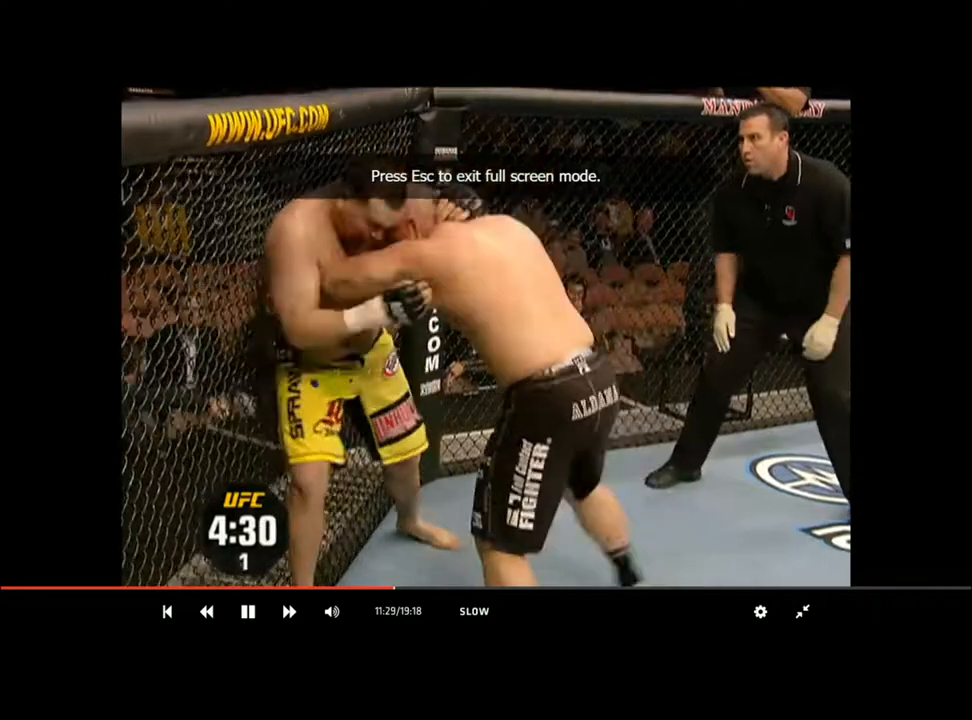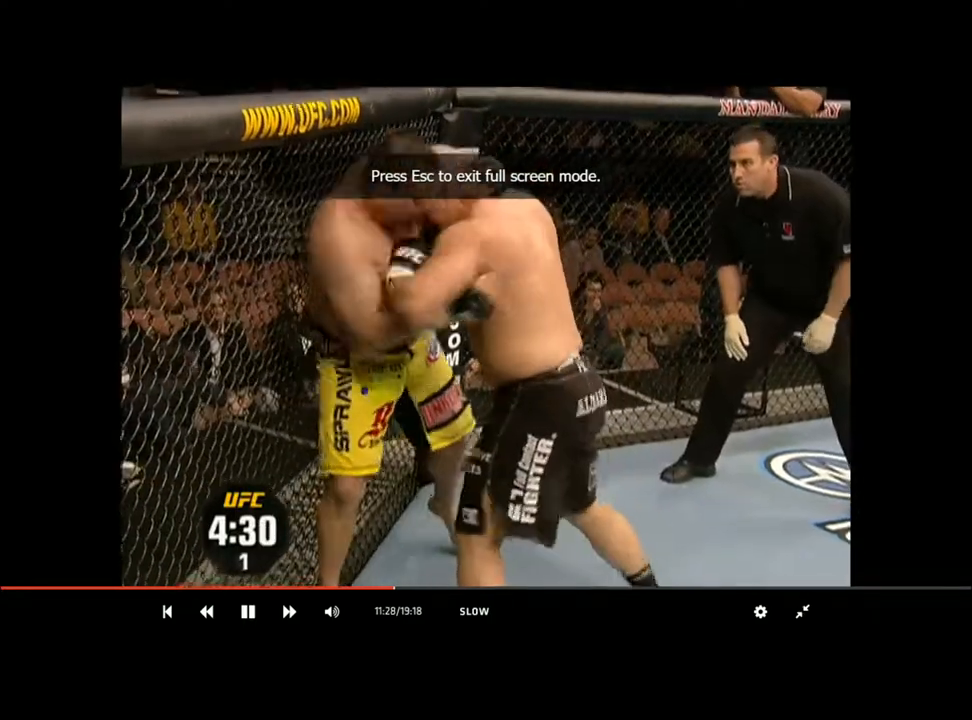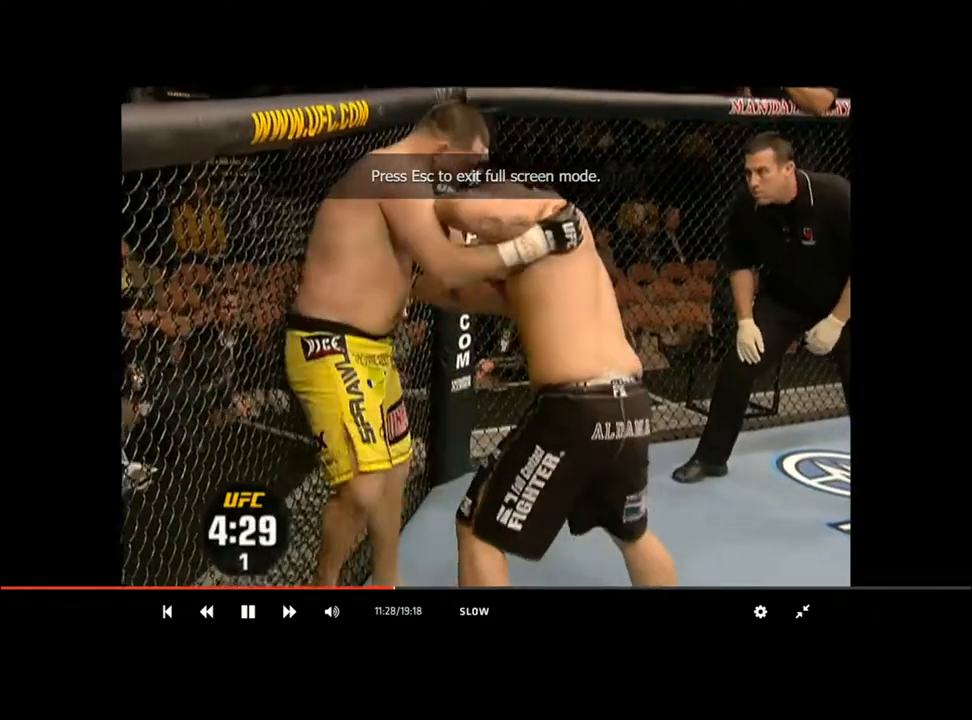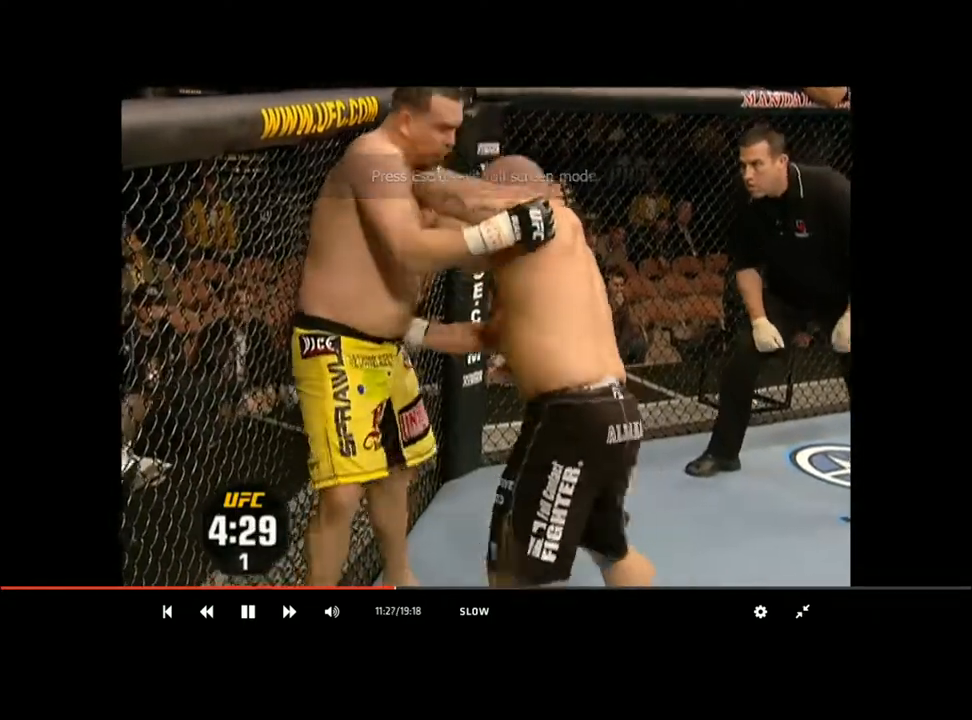
dt=0.5s
person 1, frame 1
left shoulder: (380, 213)
right shoulder: (295, 232)
right elbow: (300, 330)
left wrist: (453, 211)
right wrist: (379, 311)
left hip: (373, 353)
right hip: (311, 364)
left knee: (406, 452)
right knee: (310, 484)
left ankle: (410, 519)
right ankle: (303, 591)
person 1, frame 2
right shoulder: (340, 236)
right elbow: (371, 333)
left hip: (413, 340)
right hip: (356, 358)
left knee: (455, 435)
right knee: (346, 487)
left ankle: (445, 504)
right ankle: (328, 588)
person 1, frame 3
left shoulder: (396, 175)
right shoulder: (397, 175)
right elbow: (446, 268)
right wrist: (534, 244)
left hip: (369, 348)
right hip: (332, 349)
left knee: (393, 473)
right knee: (362, 489)
left ankle: (386, 582)
right ankle: (322, 591)
person 1, frame 4
left shoulder: (409, 169)
right shoulder: (374, 158)
right elbow: (412, 253)
right wrist: (502, 230)
left hip: (385, 350)
right hip: (335, 348)
left knee: (396, 471)
right knee: (342, 496)
left ankle: (398, 580)
person 2, frame 1
left shoulder: (425, 255)
right shoulder: (505, 227)
left elbow: (335, 281)
left hip: (545, 401)
right hip: (592, 377)
left knee: (499, 545)
right knee: (583, 484)
right ankle: (625, 571)
person 2, frame 2
left shoulder: (471, 235)
right shoulder: (526, 206)
left elbow: (414, 306)
left wrist: (399, 273)
left hip: (539, 398)
right hip: (576, 383)
left knee: (477, 534)
right knee: (583, 507)
right ankle: (646, 584)
person 2, frame 3
left shoulder: (552, 214)
left elbow: (465, 209)
right elbow: (462, 293)
left wrist: (442, 203)
left hip: (575, 411)
right hip: (631, 407)
left knee: (478, 534)
right knee: (632, 534)
person 2, frame 4
left shoulder: (549, 219)
right elbow: (491, 334)
left hip: (571, 417)
right hip: (618, 412)
left knee: (514, 570)
right knee: (610, 550)
person 3, frame 1
left shoulder: (827, 184)
right shoulder: (735, 190)
left elbow: (847, 256)
right elbow: (726, 249)
left wrist: (831, 321)
right wrist: (725, 305)
left hip: (818, 307)
right hip: (756, 301)
left knee: (835, 398)
right knee: (716, 377)
left ankle: (848, 486)
right ankle: (685, 463)
person 3, frame 2
left shoulder: (820, 194)
right shoulder: (730, 206)
left elbow: (847, 258)
right elbow: (726, 262)
left wrist: (828, 319)
right wrist: (731, 316)
left hip: (827, 302)
right hip: (767, 300)
left knee: (843, 388)
right knee: (727, 373)
right ankle: (699, 458)
person 3, frame 3
left shoulder: (837, 197)
right shoulder: (746, 208)
right elbow: (741, 266)
left wrist: (836, 321)
right wrist: (745, 321)
left hip: (841, 303)
right hip: (782, 298)
right knee: (736, 368)
right ankle: (711, 457)
person 3, frame 4
left shoulder: (831, 190)
right shoulder: (746, 205)
left elbow: (846, 255)
right elbow: (746, 266)
left wrist: (848, 317)
right wrist: (758, 319)
left hip: (840, 296)
right hip: (783, 293)
left knee: (848, 365)
right knee: (740, 359)
right ankle: (723, 451)
